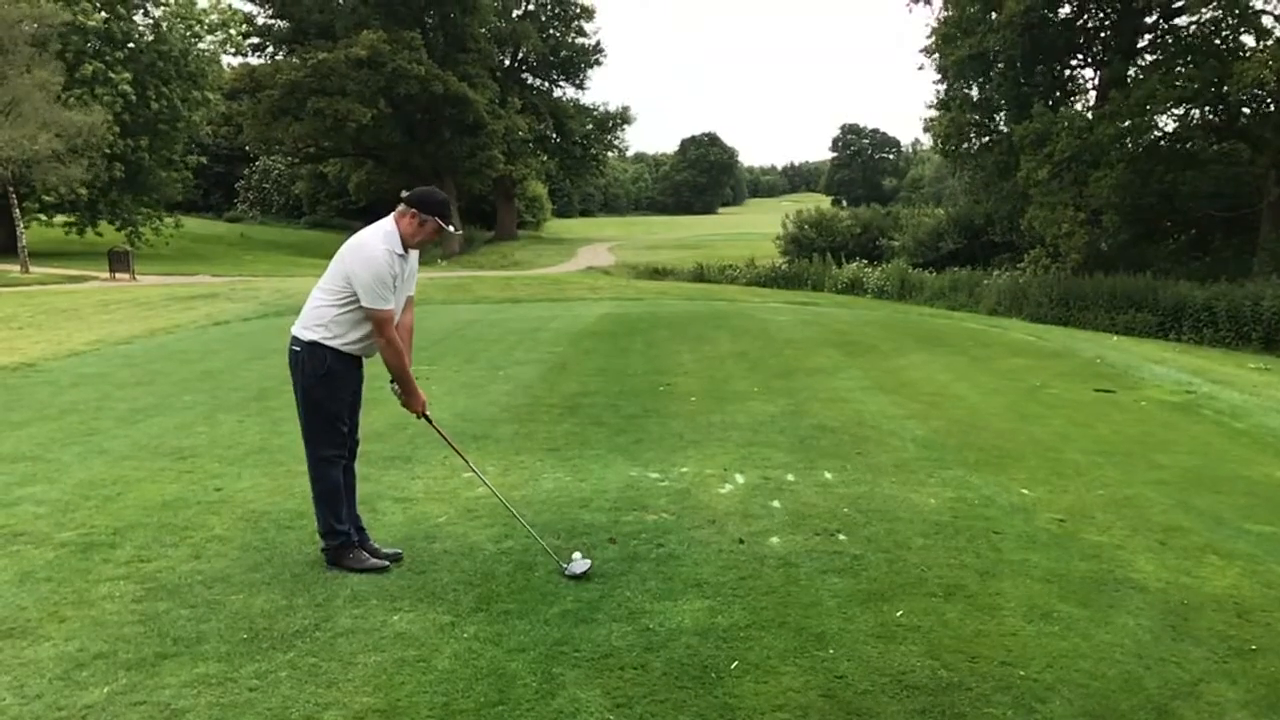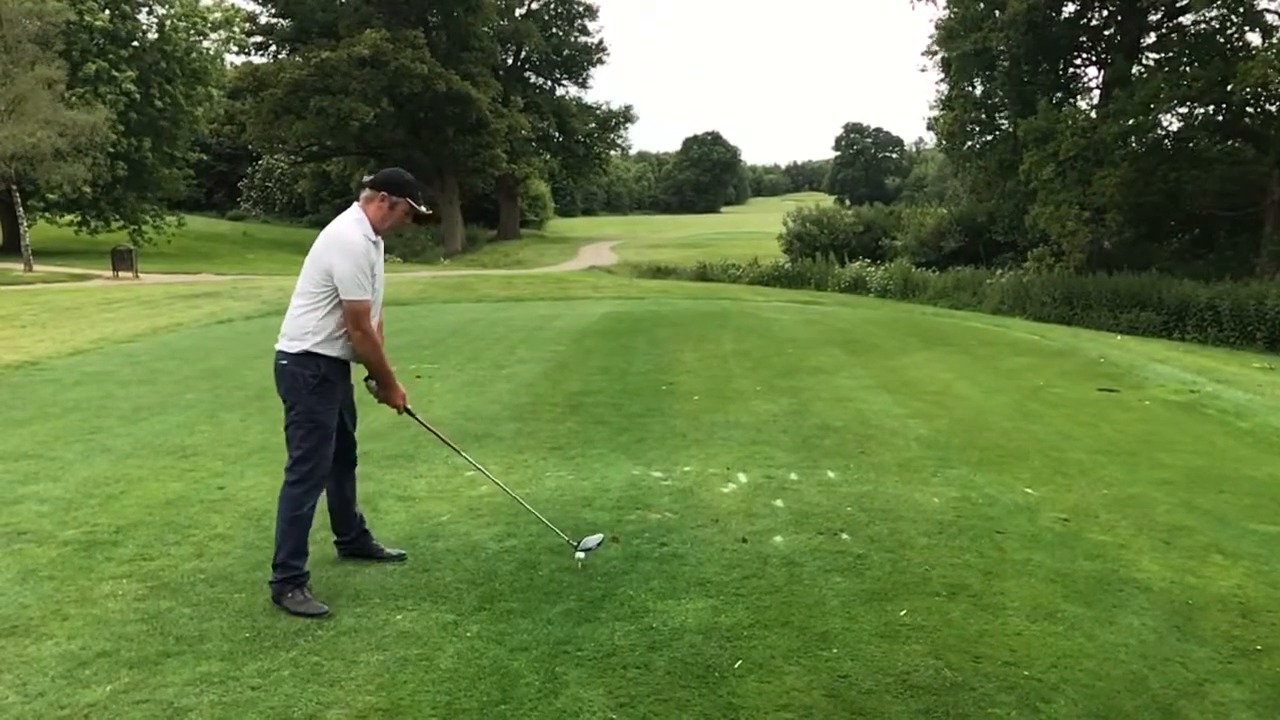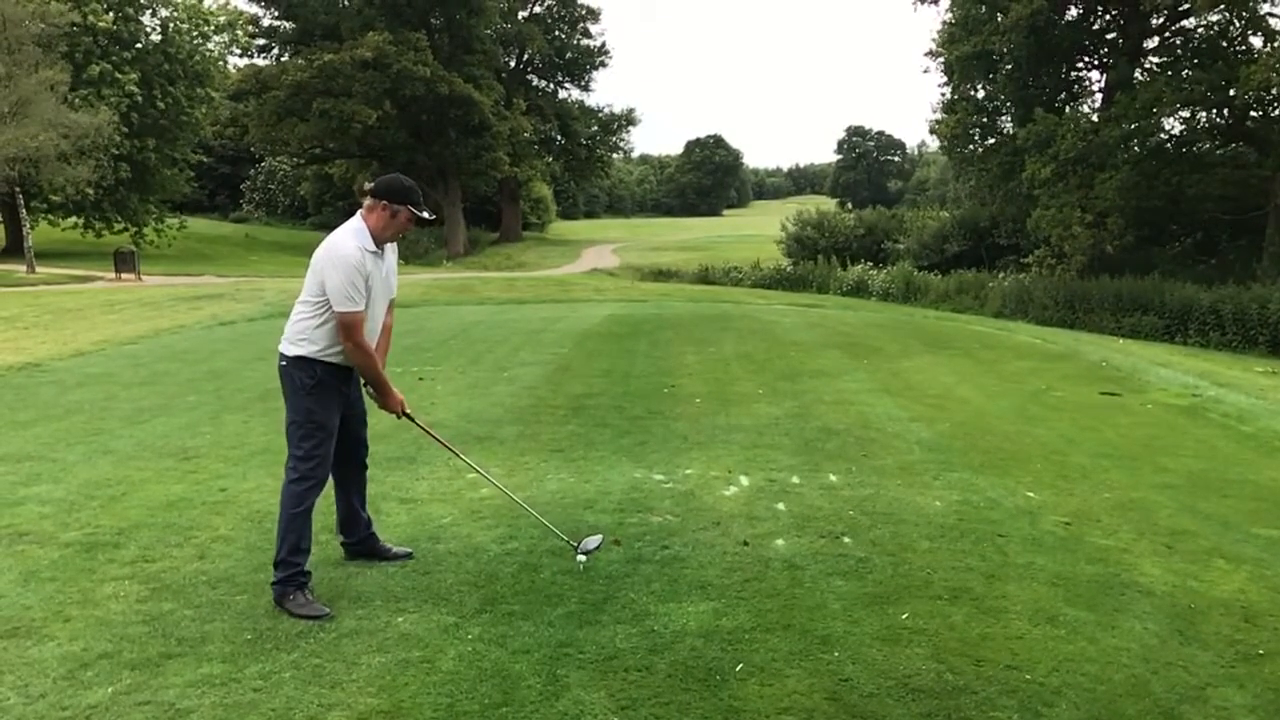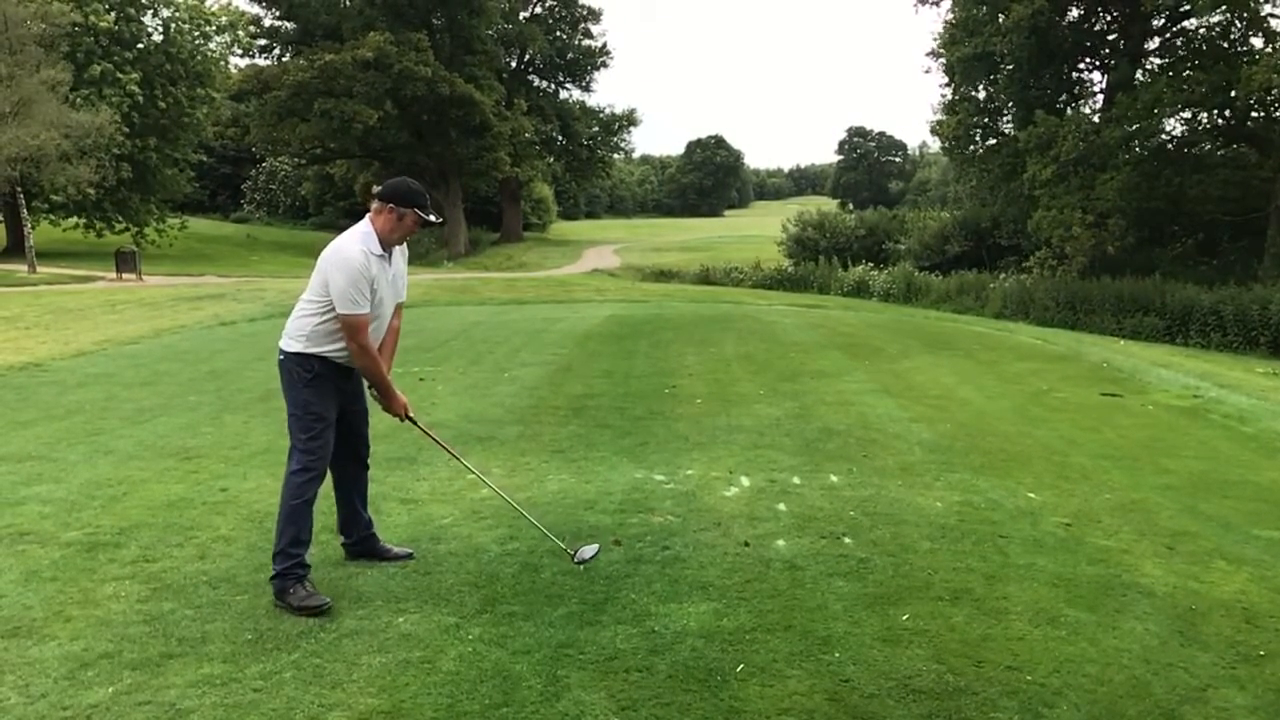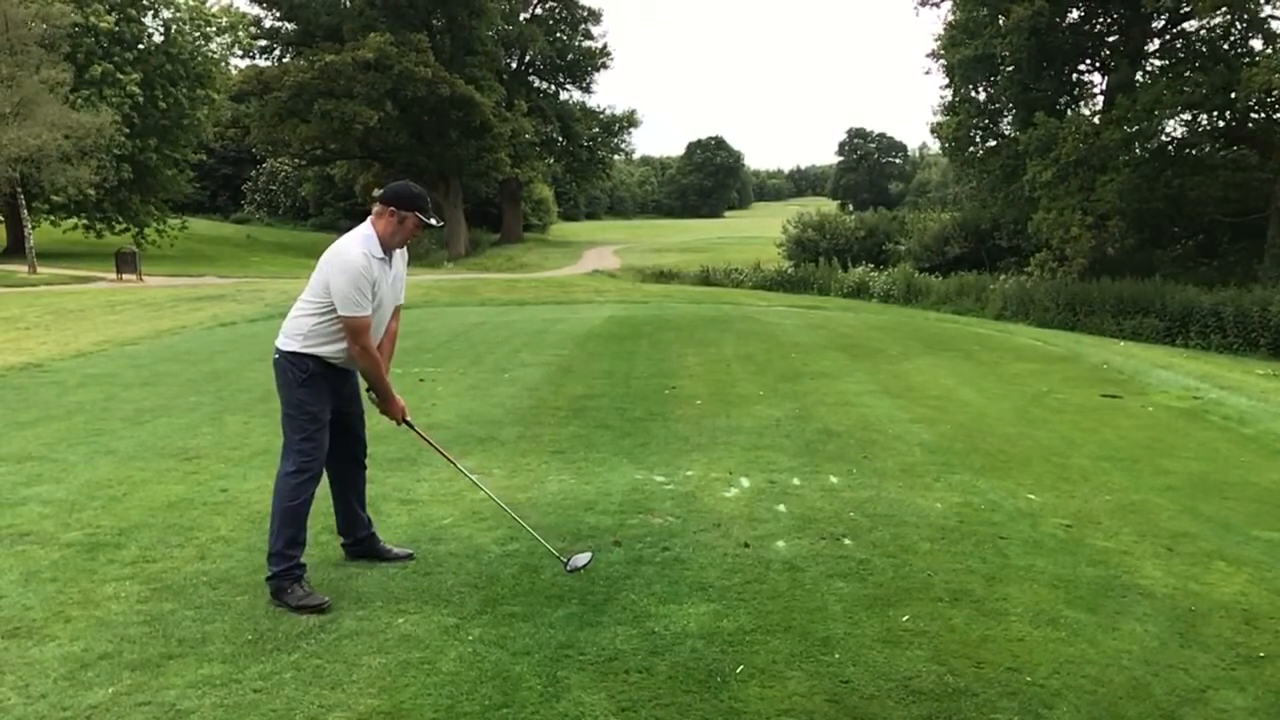
dt=1s
person 1, frame 1
left shoulder: (407, 248)
right shoulder: (375, 253)
left elbow: (404, 315)
right elbow: (385, 335)
left wrist: (406, 379)
right wrist: (410, 389)
left hip: (344, 354)
right hip: (318, 352)
left knee: (344, 450)
right knee: (328, 451)
left ankle: (352, 536)
right ankle: (338, 545)
person 1, frame 2
left shoulder: (369, 236)
right shoulder: (351, 241)
left elbow: (372, 318)
right elbow: (359, 329)
left wrist: (381, 375)
right wrist: (389, 383)
left hip: (330, 363)
right hip: (307, 364)
left knee: (341, 457)
right knee: (309, 469)
left ankle: (352, 538)
right ankle: (287, 579)
person 1, frame 3
left shoulder: (386, 247)
right shoulder: (346, 253)
left elbow: (385, 314)
right elbow: (353, 339)
left wrist: (378, 375)
right wrist: (385, 390)
left hip: (343, 367)
right hip: (310, 366)
left knee: (352, 458)
right knee: (308, 470)
left ankle: (359, 539)
right ankle: (289, 582)
person 1, frame 4
left shoulder: (397, 250)
right shoulder: (352, 256)
left elbow: (392, 317)
right elbow: (358, 341)
left wrist: (383, 377)
right wrist: (389, 393)
left hip: (344, 364)
right hip: (309, 363)
left knee: (353, 456)
right knee: (309, 463)
left ankle: (359, 538)
right ankle: (288, 576)
person 1, frame 5
left shoulder: (396, 253)
right shoulder: (353, 258)
left elbow: (389, 321)
right elbow: (361, 344)
left wrist: (382, 382)
right wrist: (387, 397)
left hip: (338, 365)
right hip: (304, 363)
left knee: (350, 455)
right knee: (304, 464)
left ankle: (359, 539)
right ankle: (284, 576)
